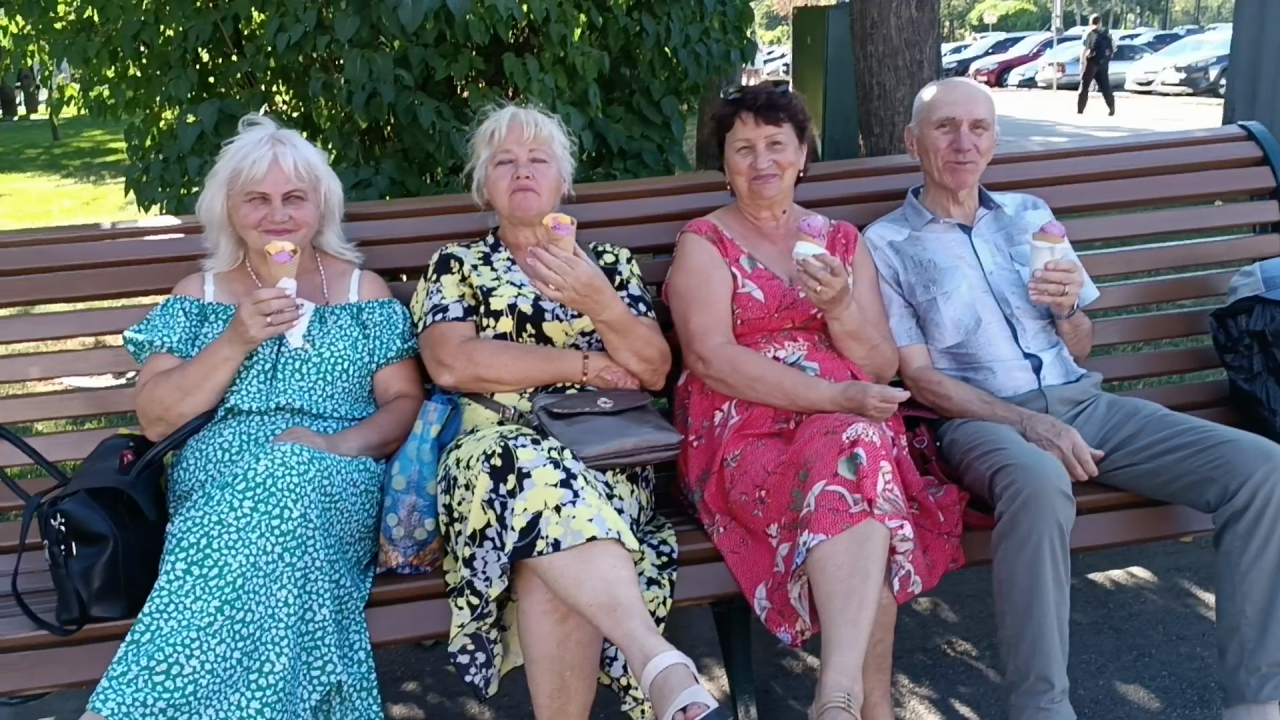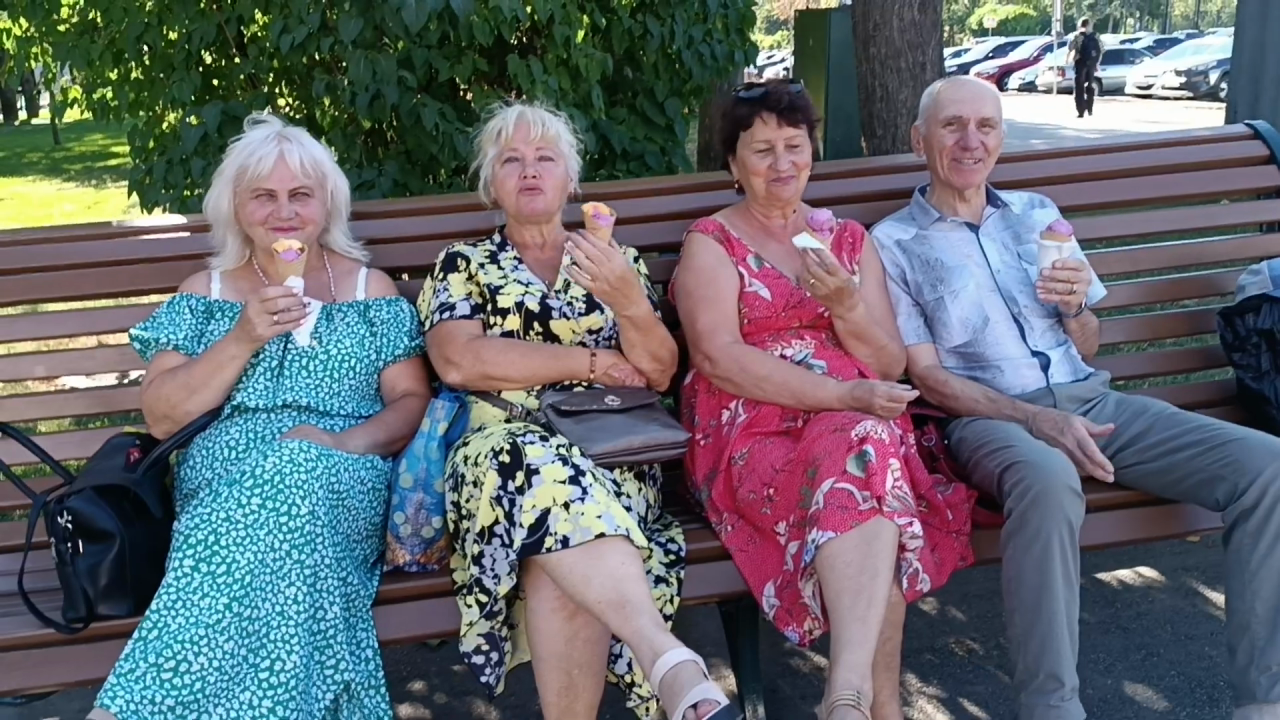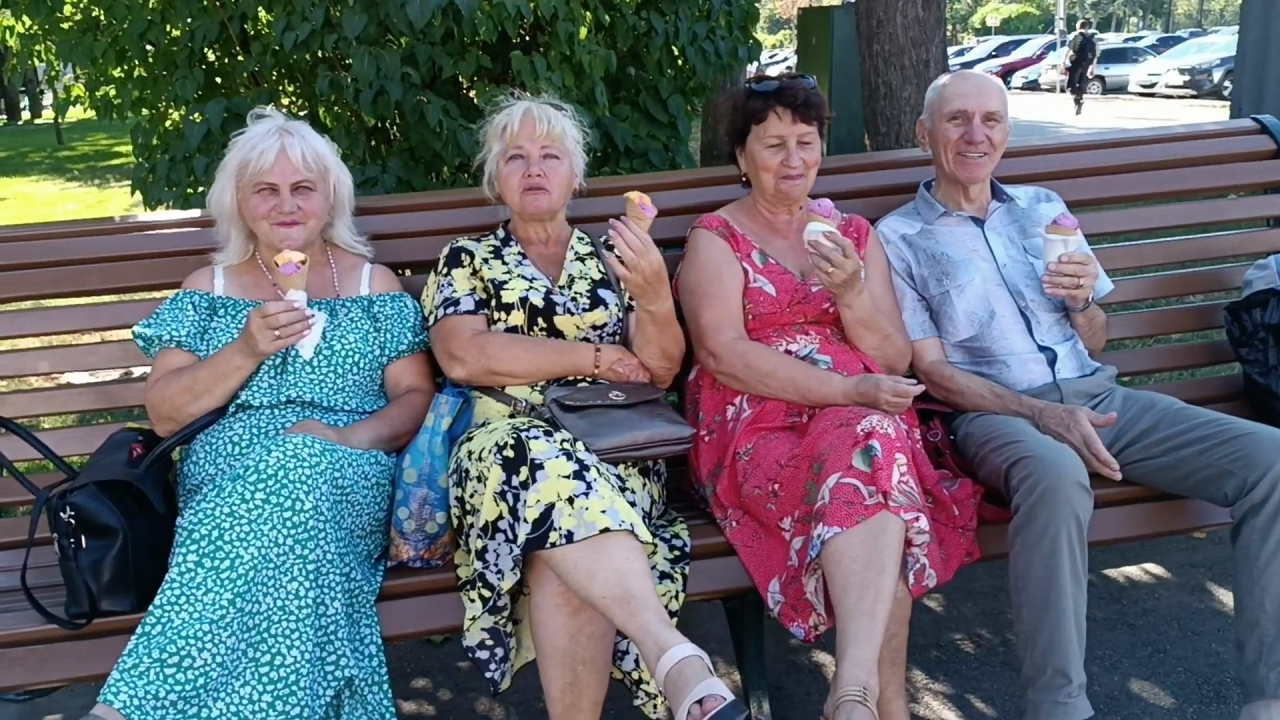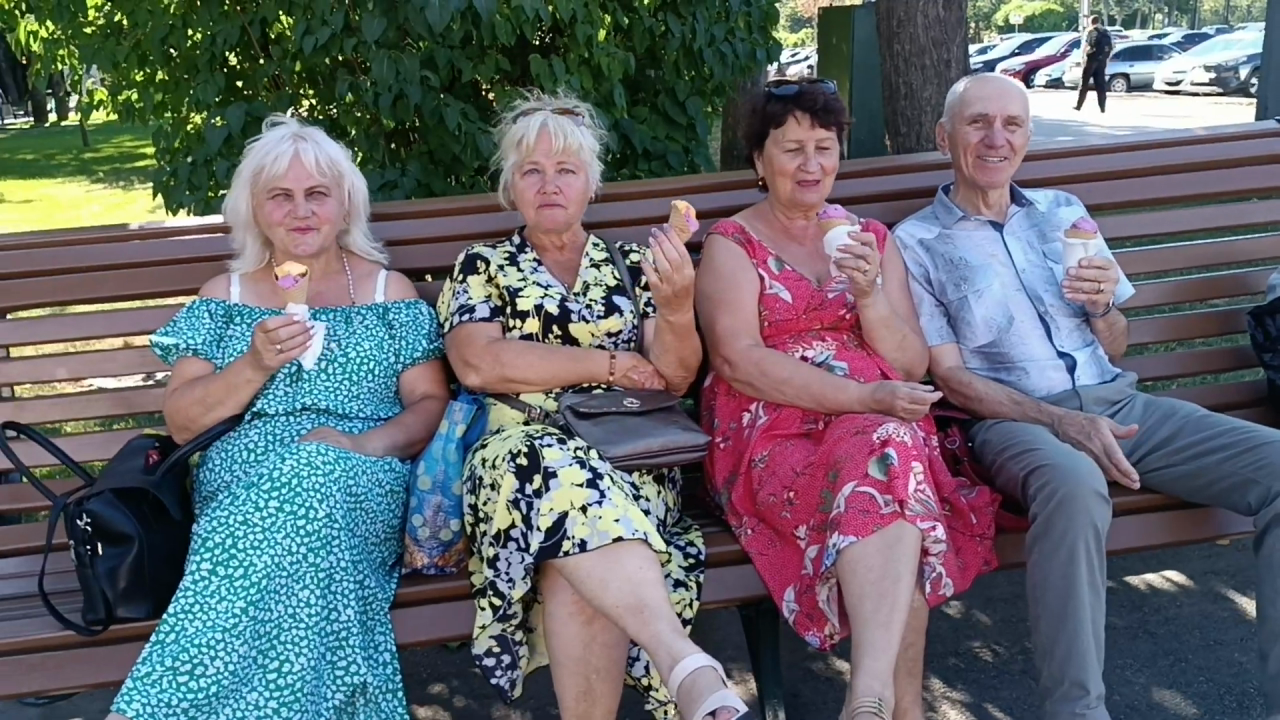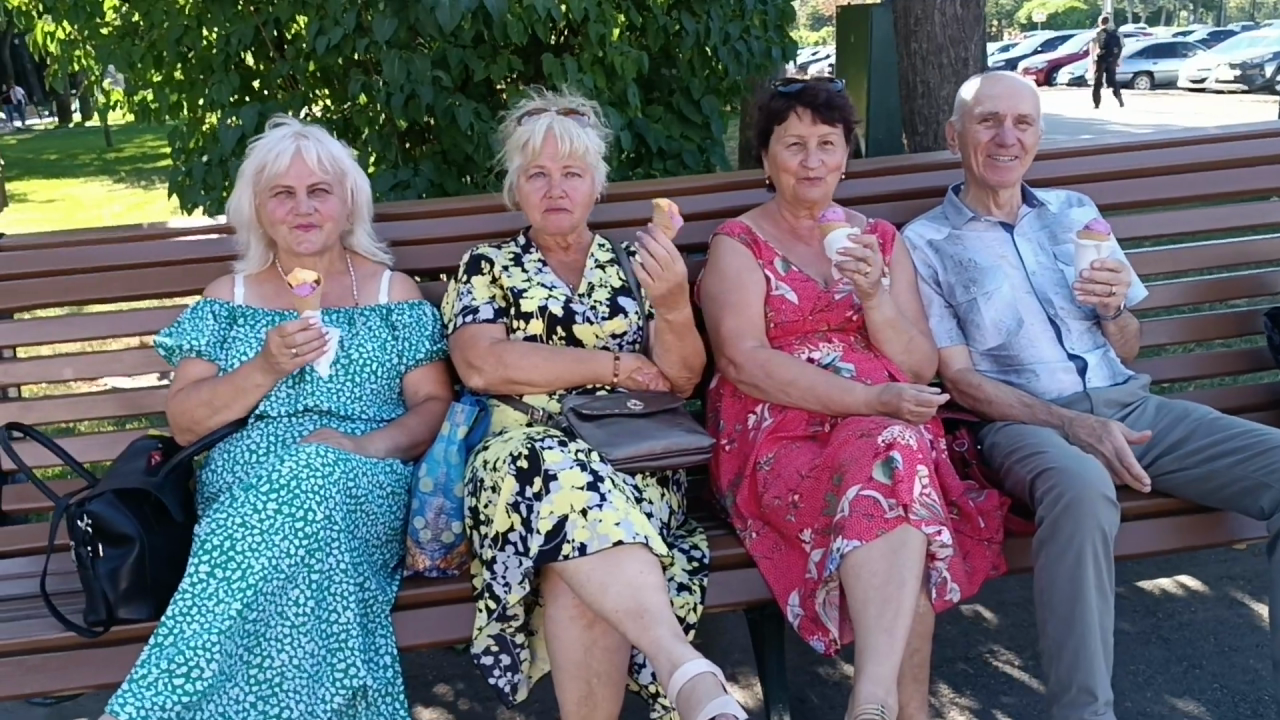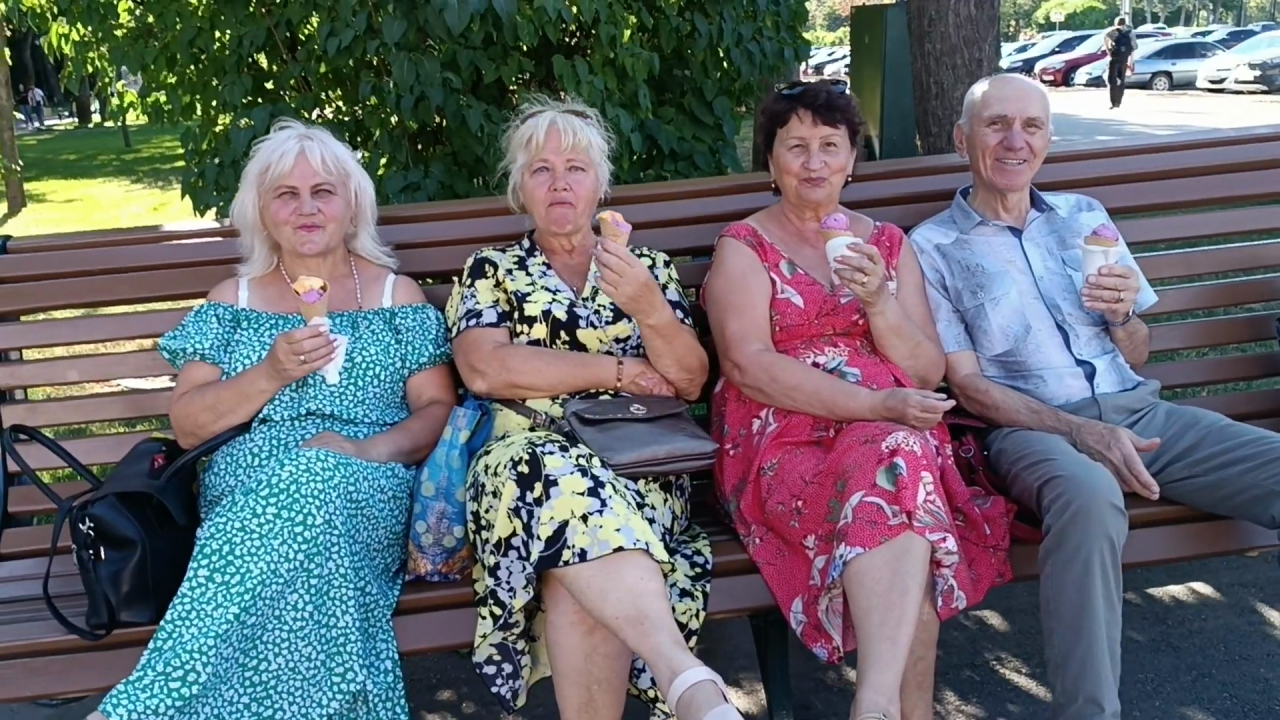
dt=0.3s
person 1, frame 1
left shoulder: (1029, 214)
right shoulder: (887, 244)
right elbow: (921, 376)
left wrist: (1067, 309)
right wrist: (1029, 424)
left hip: (1084, 402)
right hip: (981, 418)
right knee: (1039, 485)
person 1, frame 2
left shoulder: (1038, 213)
right shoulder: (893, 244)
right elbow: (928, 376)
left wrist: (1076, 309)
right wrist: (1037, 420)
left hip: (1089, 400)
right hip: (989, 417)
right knee: (1049, 482)
person 1, frame 3
left shoulder: (1044, 207)
right shoulder: (899, 238)
right elbow: (933, 370)
left wrist: (1081, 303)
right wrist: (1044, 414)
left hip: (1097, 395)
right hip: (995, 412)
right knee: (1056, 476)
person 1, frame 4
left shoulder: (1064, 211)
right shoulder: (915, 242)
right elbow: (950, 376)
left wrist: (1103, 308)
right wrist: (1062, 420)
left hip: (1118, 401)
right hip: (1013, 418)
right knee: (1073, 484)
person 1, frame 5
left shoulder: (1075, 211)
right shoulder: (925, 243)
right elbow: (959, 378)
left wrist: (1113, 310)
right wrist: (1072, 424)
left hip: (1130, 404)
right hip: (1023, 421)
right knee: (1080, 488)
person 1, frame 6
left shoulder: (1085, 216)
right shoulder: (932, 247)
right elbow: (966, 384)
left wrist: (1122, 316)
right wrist: (1080, 430)
left hip: (1139, 410)
right hip: (1031, 426)
right knee: (1089, 495)
person 2, frame 1
left shoulder: (843, 239)
right shoulder: (704, 242)
left elbow: (882, 366)
right elbow: (712, 359)
left wrist: (839, 307)
right wrist: (836, 395)
left hip: (849, 420)
right hip: (746, 429)
left knee: (854, 453)
right knee: (855, 468)
person 2, frame 2
left shoulder: (850, 238)
right shoulder: (711, 243)
left elbow: (889, 366)
right elbow: (719, 360)
left wrist: (844, 304)
right wrist: (842, 395)
left hip: (855, 421)
right hip: (751, 429)
left knee: (863, 453)
right knee: (863, 467)
person 2, frame 3
left shoulder: (855, 233)
right shoulder: (716, 237)
left elbow: (894, 360)
right elbow: (723, 355)
left wrist: (851, 293)
right wrist: (847, 390)
left hip: (863, 413)
right hip: (757, 424)
left knee: (869, 445)
right knee: (869, 452)
person 2, frame 4
left shoulder: (872, 237)
right shoulder: (731, 244)
left elbow: (911, 365)
right elbow: (739, 362)
left wrist: (868, 295)
right wrist: (864, 397)
left hip: (877, 421)
right hip: (772, 431)
left knee: (887, 451)
right knee: (884, 468)
person 2, frame 5
left shoulder: (881, 237)
right shoulder: (738, 244)
left elbow: (920, 367)
right elbow: (745, 364)
left wrist: (874, 295)
right wrist: (871, 400)
left hip: (885, 424)
right hip: (780, 433)
left knee: (892, 454)
right knee: (893, 469)
person 2, frame 6
left shoulder: (888, 242)
right shoulder: (743, 247)
left elbow: (927, 374)
right elbow: (750, 368)
left wrist: (878, 302)
right wrist: (877, 405)
left hip: (892, 431)
right hip: (783, 439)
left knee: (896, 462)
right knee: (896, 475)
person 3, frame 1
left shoulder: (608, 263)
right shoulder: (456, 265)
left elbow: (652, 371)
right elbow: (452, 364)
left wrist: (601, 306)
right wrist: (584, 363)
right hip: (499, 450)
right knee: (532, 476)
right ankle: (665, 671)
person 3, frame 2
left shoulder: (616, 258)
right shoulder: (463, 263)
left elbow: (657, 372)
right elbow: (458, 363)
left wrist: (629, 299)
right wrist: (590, 361)
right hip: (507, 451)
left knee: (563, 564)
right knee: (543, 476)
right ankle: (672, 667)
person 3, frame 3
left shoulder: (615, 256)
right shoulder: (466, 259)
left elbow: (661, 368)
right elbow: (462, 358)
left wrist: (653, 295)
right wrist: (594, 356)
right hip: (509, 446)
left knee: (565, 563)
right knee: (544, 468)
right ankle: (679, 664)
person 3, frame 4
left shoulder: (631, 262)
right shoulder: (481, 266)
left elbow: (676, 377)
right elbow: (477, 365)
left wrist: (678, 307)
right wrist: (609, 365)
right hip: (523, 454)
left knee: (579, 569)
right knee: (559, 475)
right ankle: (690, 669)
person 3, frame 5
left shoulder: (635, 263)
right shoulder: (486, 266)
left elbow: (682, 379)
right elbow: (481, 366)
left wrist: (673, 306)
right wrist: (615, 366)
right hip: (525, 454)
left knee: (582, 540)
right knee: (558, 478)
person 3, frame 6
left shoulder: (646, 265)
right shoulder: (490, 269)
left elbow: (690, 380)
right elbow: (485, 370)
left wrist: (649, 310)
right wrist: (618, 370)
right hip: (529, 459)
left knee: (583, 573)
right knee: (563, 485)
person 4, frame 1
left shoulder: (363, 290)
right shoulder: (197, 295)
left elbow: (405, 403)
right elbow: (155, 419)
left wrist: (339, 445)
right wrist: (237, 341)
left hip: (333, 482)
right hip: (217, 481)
left knee: (289, 482)
right knee: (269, 513)
person 4, frame 2
left shoulder: (371, 289)
right shoulder: (203, 293)
left elbow: (412, 402)
right elbow: (160, 416)
left wrist: (348, 443)
right wrist: (244, 338)
left hip: (336, 483)
right hip: (225, 481)
left knee: (293, 479)
right knee: (276, 508)
person 4, frame 3
left shoulder: (373, 283)
right shoulder: (207, 289)
left elbow: (417, 397)
right elbow: (165, 415)
left wrist: (351, 438)
right wrist: (247, 350)
left hip: (344, 474)
right hip: (228, 473)
left knee: (301, 470)
right knee: (287, 508)
person 4, frame 4
left shoulder: (389, 290)
right shoulder: (223, 296)
left elbow: (431, 404)
right elbow: (180, 422)
left wrist: (367, 444)
right wrist: (256, 364)
left hip: (359, 484)
right hip: (244, 481)
left knee: (313, 479)
right knee: (292, 512)
person 4, frame 5
left shoulder: (394, 291)
right shoulder: (227, 297)
left elbow: (435, 406)
right elbow: (185, 423)
left wrist: (370, 446)
right wrist: (267, 367)
left hip: (362, 486)
right hip: (247, 483)
left knee: (311, 488)
right knee: (302, 500)
person 4, frame 6
left shoulder: (397, 294)
right shoulder: (231, 301)
left elbow: (439, 410)
right elbow: (187, 426)
left wrist: (370, 450)
right wrist: (273, 373)
left hip: (365, 490)
right hip: (251, 490)
left knee: (316, 482)
right knee: (302, 509)
